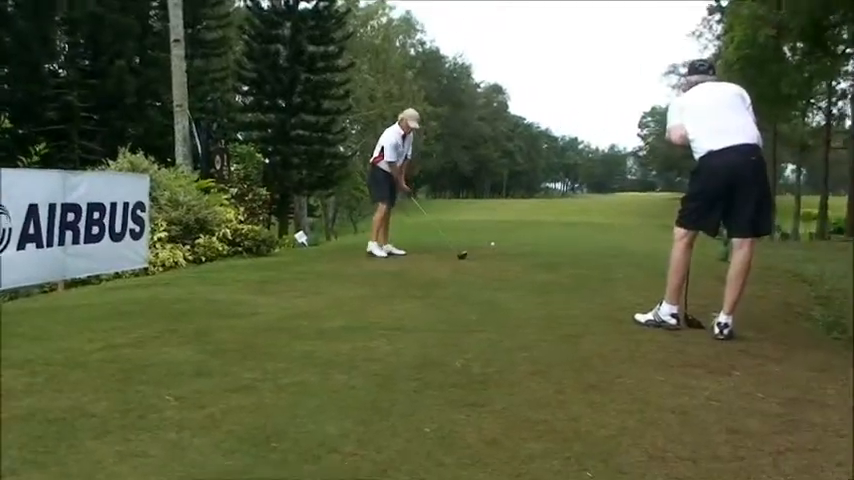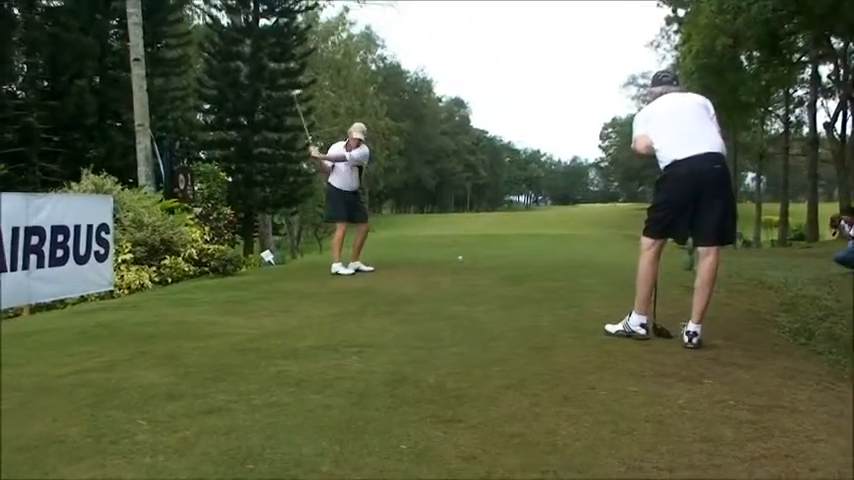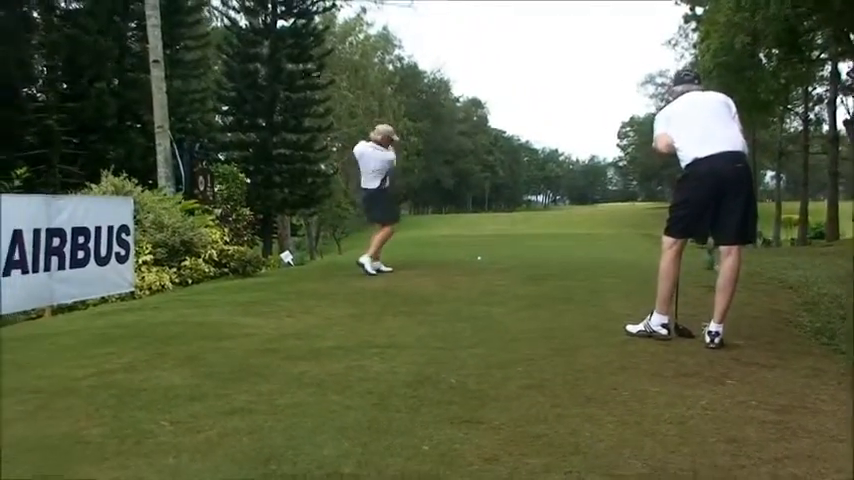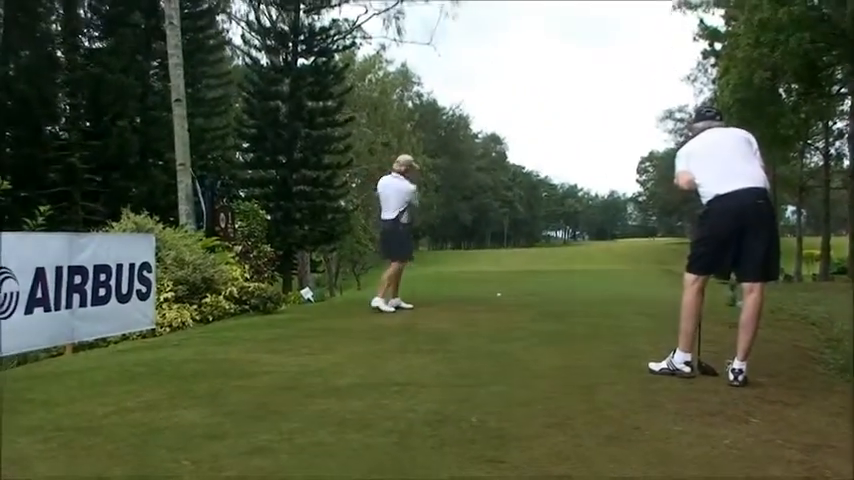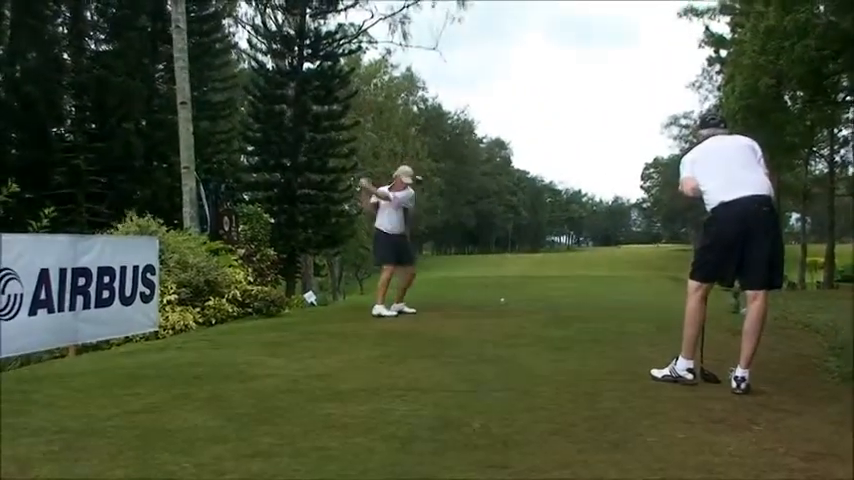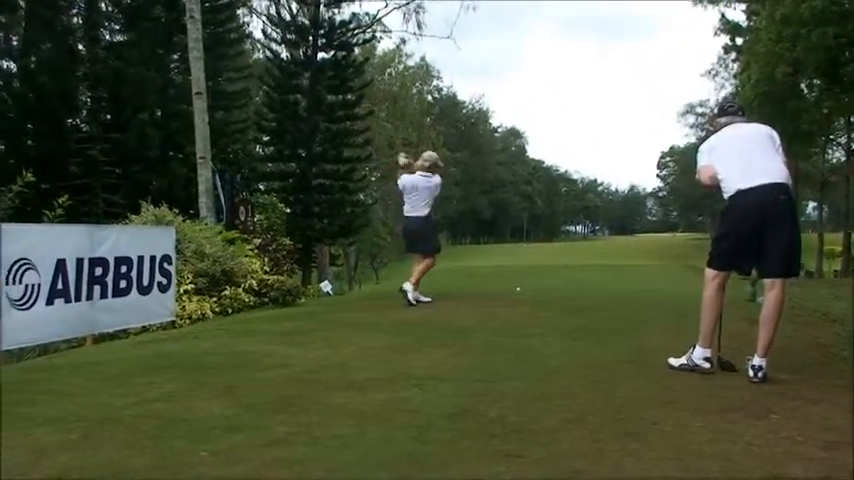
dt=0.7s
person 1, frame 1
left shoulder: (681, 100)
right shoulder: (736, 90)
left elbow: (677, 137)
right elbow: (754, 126)
left hip: (714, 161)
right hip: (750, 157)
left knee: (683, 234)
right knee: (744, 241)
left ankle: (668, 311)
right ankle: (725, 321)
person 1, frame 2
left shoulder: (646, 112)
right shoulder: (700, 100)
left elbow: (643, 147)
right elbow: (718, 137)
left hip: (679, 170)
right hip: (715, 166)
left knee: (650, 243)
right knee: (709, 250)
left ankle: (638, 321)
right ankle: (693, 330)
person 1, frame 3
left shoulder: (667, 111)
right shoulder: (722, 99)
left elbow: (664, 146)
right elbow: (741, 136)
left hip: (700, 169)
right hip: (736, 165)
left knee: (672, 242)
right knee: (731, 249)
left ankle: (659, 321)
right ankle: (715, 329)
person 1, frame 4
left shoulder: (688, 148)
right shoulder: (743, 135)
left elbow: (685, 182)
right elbow: (762, 172)
left hip: (721, 205)
right hip: (758, 201)
left knee: (694, 279)
right knee: (753, 286)
left ankle: (682, 359)
right ankle: (738, 367)
person 1, frame 5
left shoulder: (692, 155)
right shoulder: (748, 142)
left elbow: (690, 189)
right elbow: (766, 180)
left hip: (725, 213)
right hip: (762, 208)
left knee: (697, 287)
right knee: (757, 294)
left ankle: (684, 366)
right ankle: (742, 375)
person 1, frame 6
left shoulder: (710, 143)
right shoulder: (766, 130)
left elbow: (707, 177)
right elbow: (784, 168)
left hip: (743, 201)
right hip: (780, 196)
left knee: (715, 275)
right knee: (775, 282)
left ankle: (701, 355)
right ankle: (759, 363)
person 2, frame 1
left shoulder: (409, 136)
right shoulder: (391, 136)
left elbow: (406, 159)
right elbow: (392, 164)
left wrist: (402, 179)
right wrist: (401, 184)
left hip: (390, 175)
right hip: (379, 173)
left knee: (387, 210)
right knee: (383, 207)
left ankle: (386, 245)
right ankle: (372, 244)
person 2, frame 2
left shoulder: (364, 151)
right shoulder: (336, 147)
left elbow: (344, 158)
right elbow: (327, 168)
left wrist: (320, 156)
right wrist: (318, 158)
left hip: (354, 194)
right hip: (336, 192)
left knee: (364, 227)
right knee: (341, 227)
left ankle: (355, 262)
right ankle: (336, 264)
person 2, frame 3
left shoulder: (361, 147)
right shoulder: (388, 156)
left wrist: (375, 138)
left hip: (369, 193)
right hip: (379, 194)
left knee: (383, 227)
right knee: (388, 228)
left ankle: (375, 262)
right ankle: (367, 257)
person 2, frame 4
left shoulder: (383, 181)
right shoulder: (409, 188)
right elbow: (413, 203)
left hip: (388, 225)
right hip: (397, 227)
left knee: (399, 263)
right knee: (396, 263)
left ankle: (394, 299)
right ankle: (378, 299)
person 2, frame 5
left shoulder: (409, 194)
right shoulder: (382, 190)
left elbow: (388, 197)
right elbow: (370, 207)
left wrist: (368, 188)
right wrist: (367, 190)
left hip: (401, 237)
right hip: (383, 236)
left knee: (410, 271)
right knee: (388, 270)
left ankle: (398, 304)
right ankle: (378, 306)
person 2, frame 6
left shoulder: (407, 179)
right shoulder: (436, 181)
left elbow: (400, 181)
left wrist: (404, 166)
right wrist: (410, 165)
left hip: (408, 222)
right hip: (424, 223)
left knee: (419, 258)
right knee: (429, 259)
left ankle: (415, 294)
right ankle: (409, 285)
